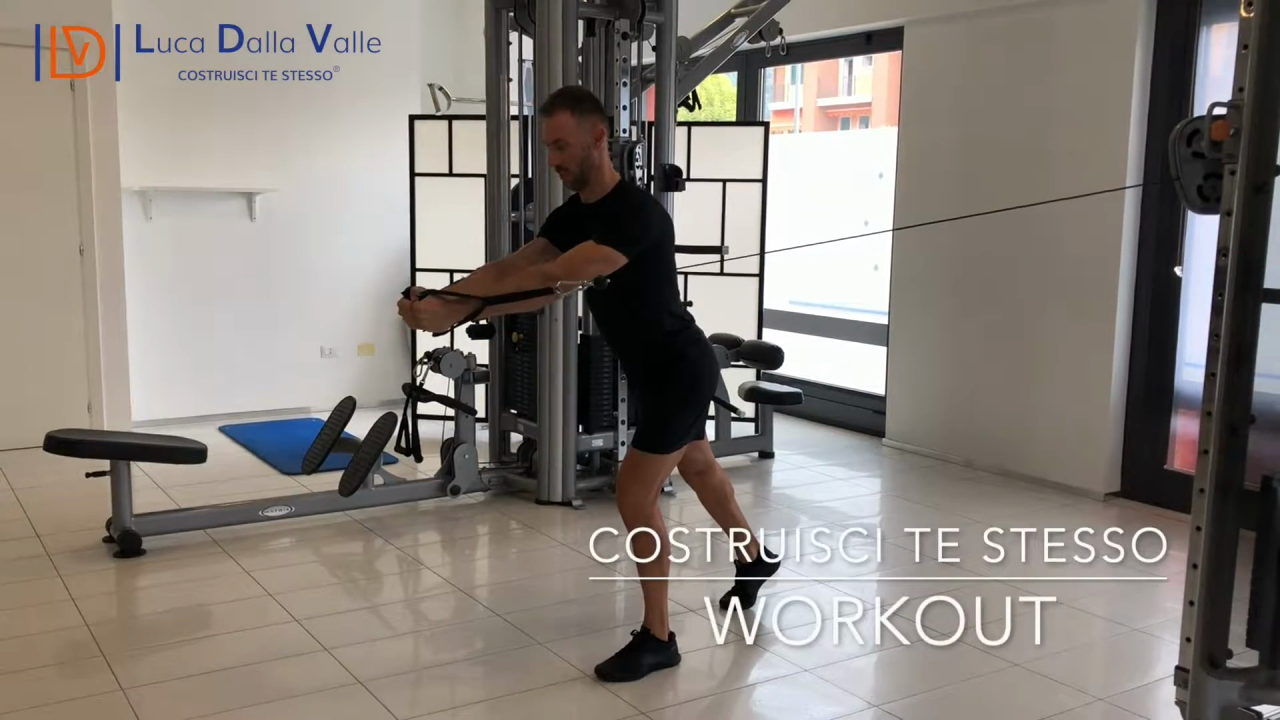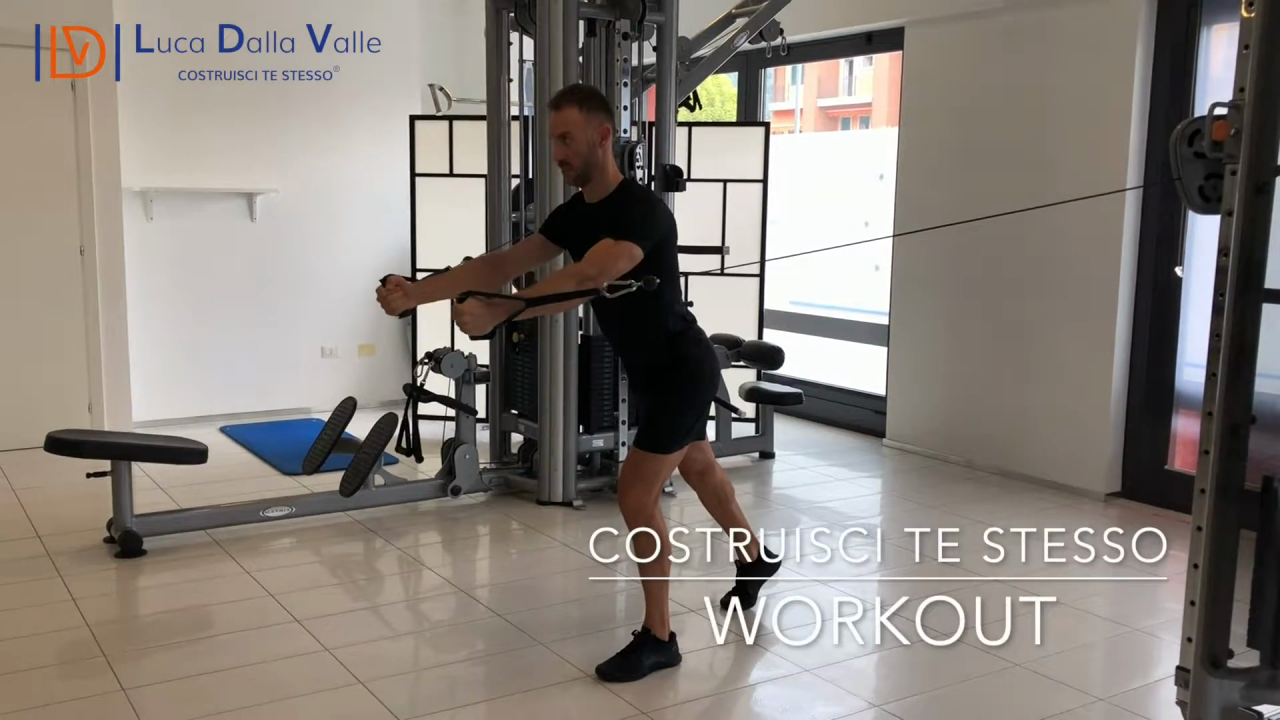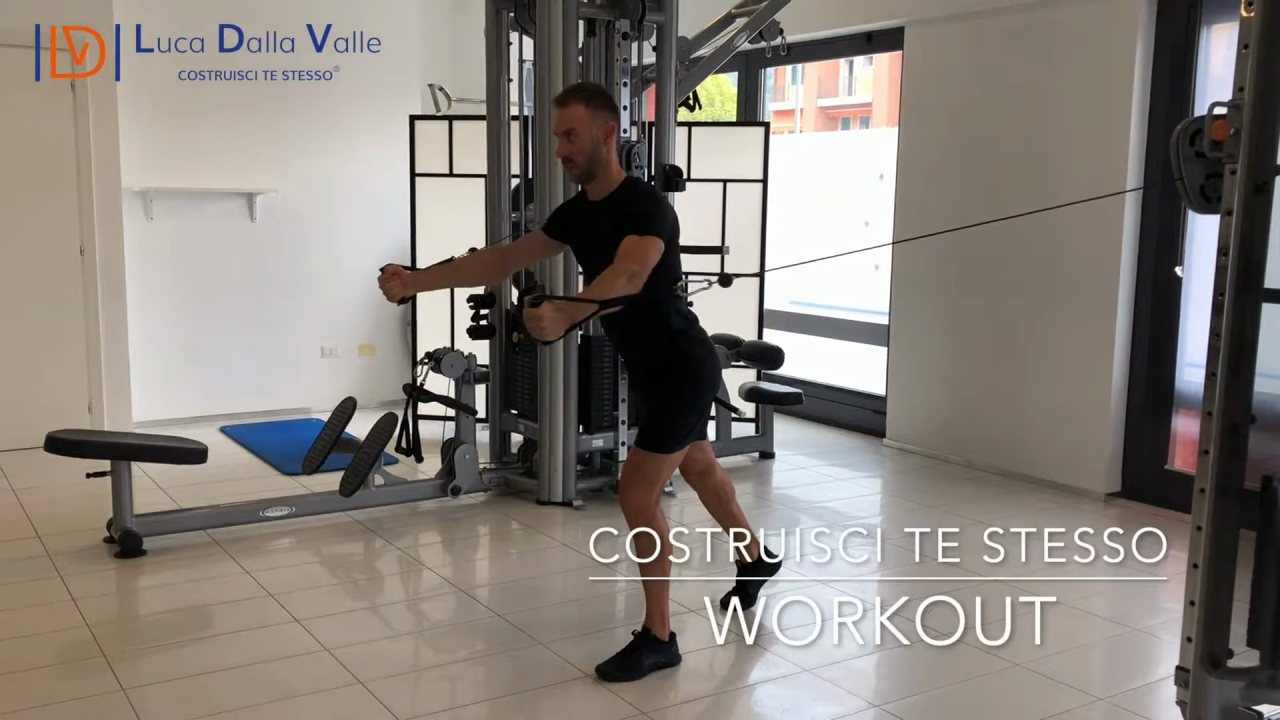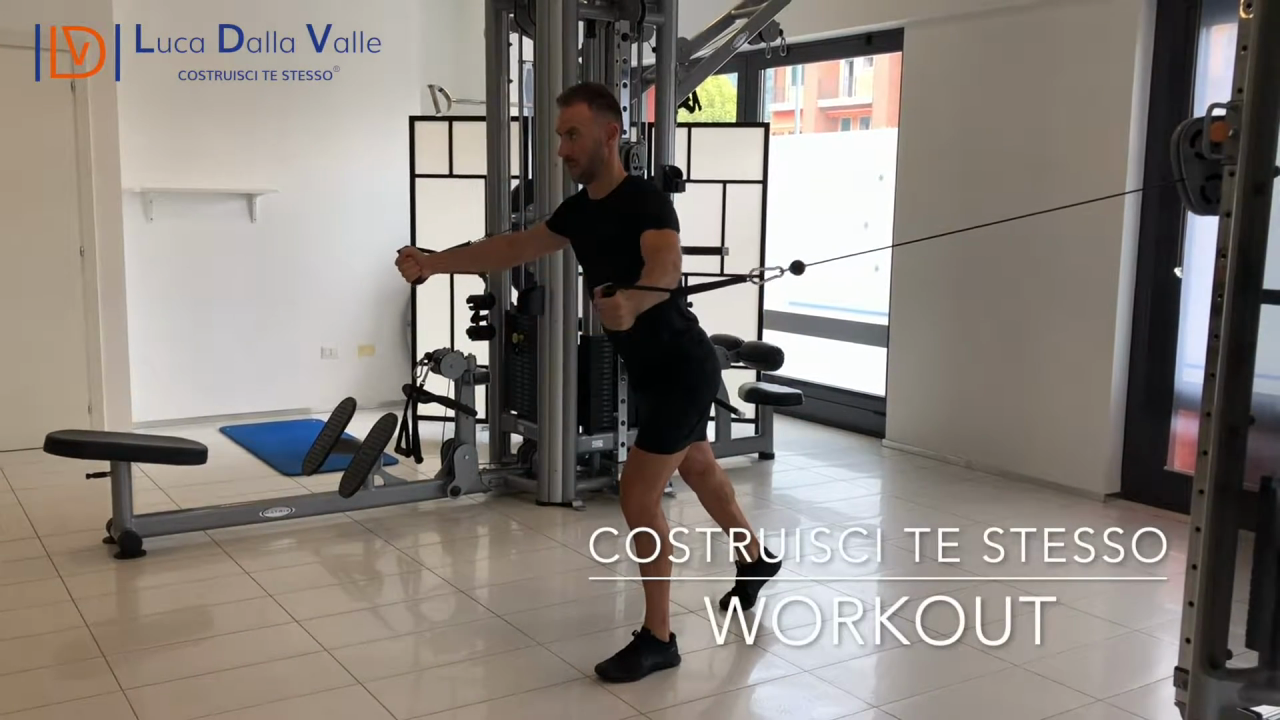
dt=0.4s
person 1, frame 1
left shoulder: (636, 213)
right shoulder: (573, 215)
left elbow: (554, 280)
right elbow: (509, 268)
left wrist: (457, 312)
right wrist: (438, 299)
left hip: (680, 369)
right hip: (649, 369)
left knee: (634, 496)
right knee: (697, 468)
left ankle: (656, 637)
right ankle: (754, 558)
person 1, frame 2
left shoulder: (640, 210)
right shoulder: (574, 214)
left elbow: (586, 279)
right elbow: (503, 263)
left wrist: (497, 313)
right wrist: (418, 291)
left hip: (681, 369)
right hip: (649, 370)
left knee: (636, 495)
right knee: (699, 469)
left ankle: (658, 638)
right ankle: (755, 559)
person 1, frame 3
left shoulder: (645, 206)
right shoulder: (577, 212)
left elbow: (627, 275)
right elbow: (504, 259)
left wrist: (563, 314)
right wrist: (418, 281)
left hip: (683, 369)
right hip: (650, 370)
left knee: (637, 495)
right knee: (699, 469)
left ankle: (657, 638)
right ankle: (755, 559)
person 1, frame 4
left shoulder: (644, 202)
right shoulder: (580, 209)
left elbow: (665, 263)
right elbow: (514, 248)
left wrist: (633, 300)
right wrist: (435, 263)
left hip: (681, 368)
right hip: (650, 370)
left knee: (638, 496)
right knee: (699, 471)
left ankle: (657, 638)
right ankle: (754, 559)
